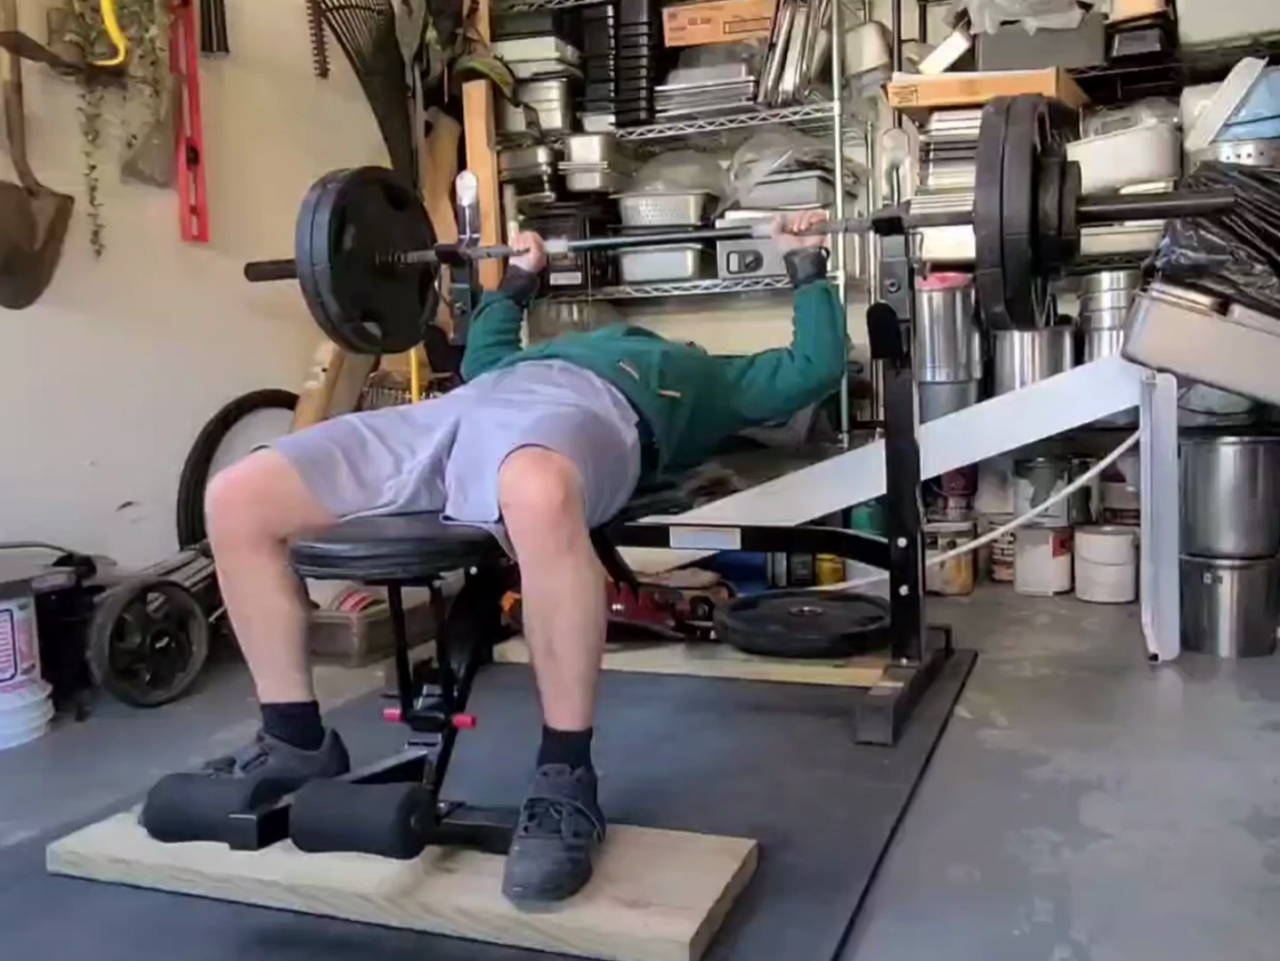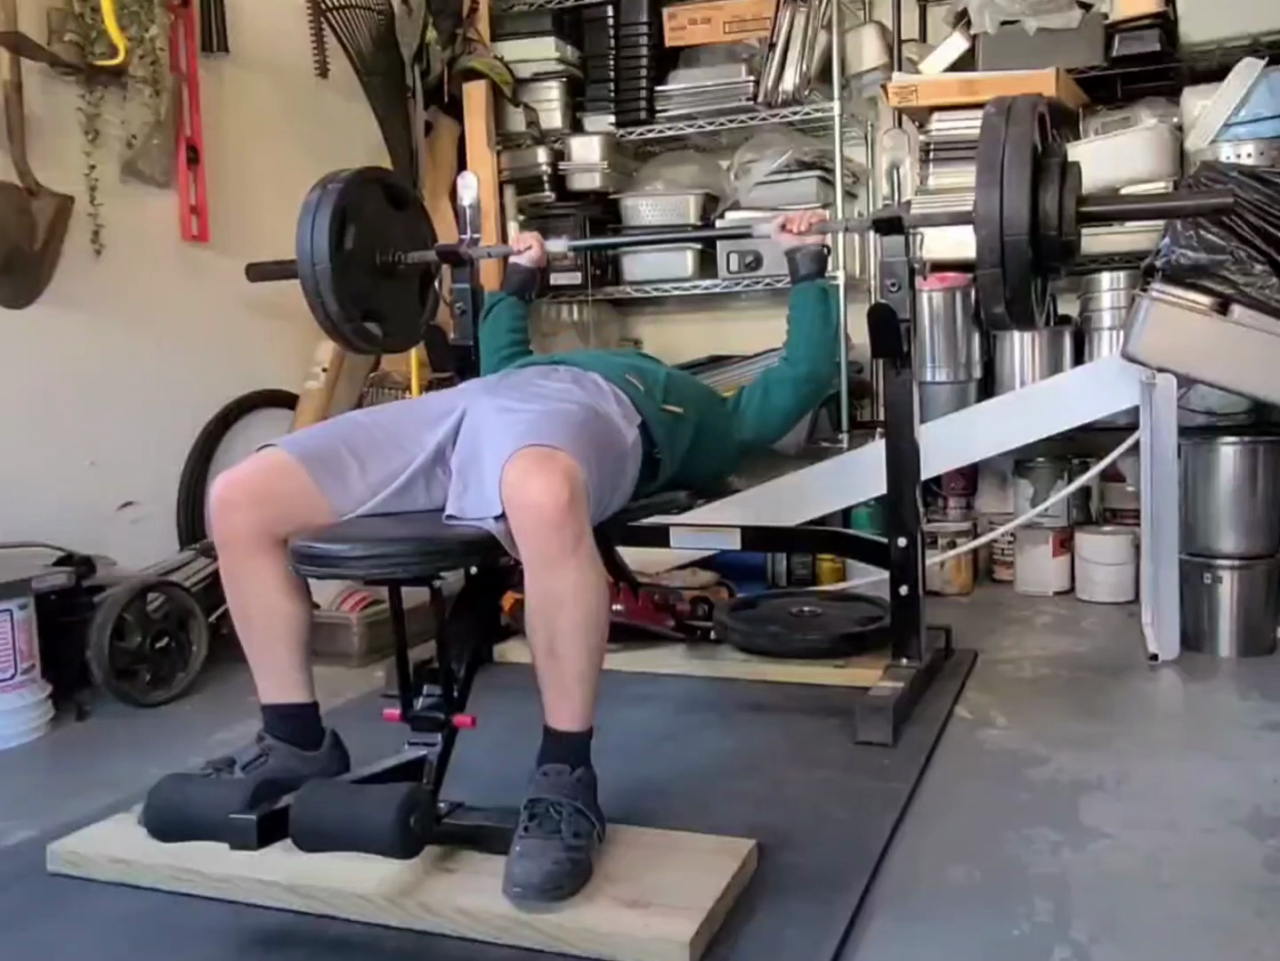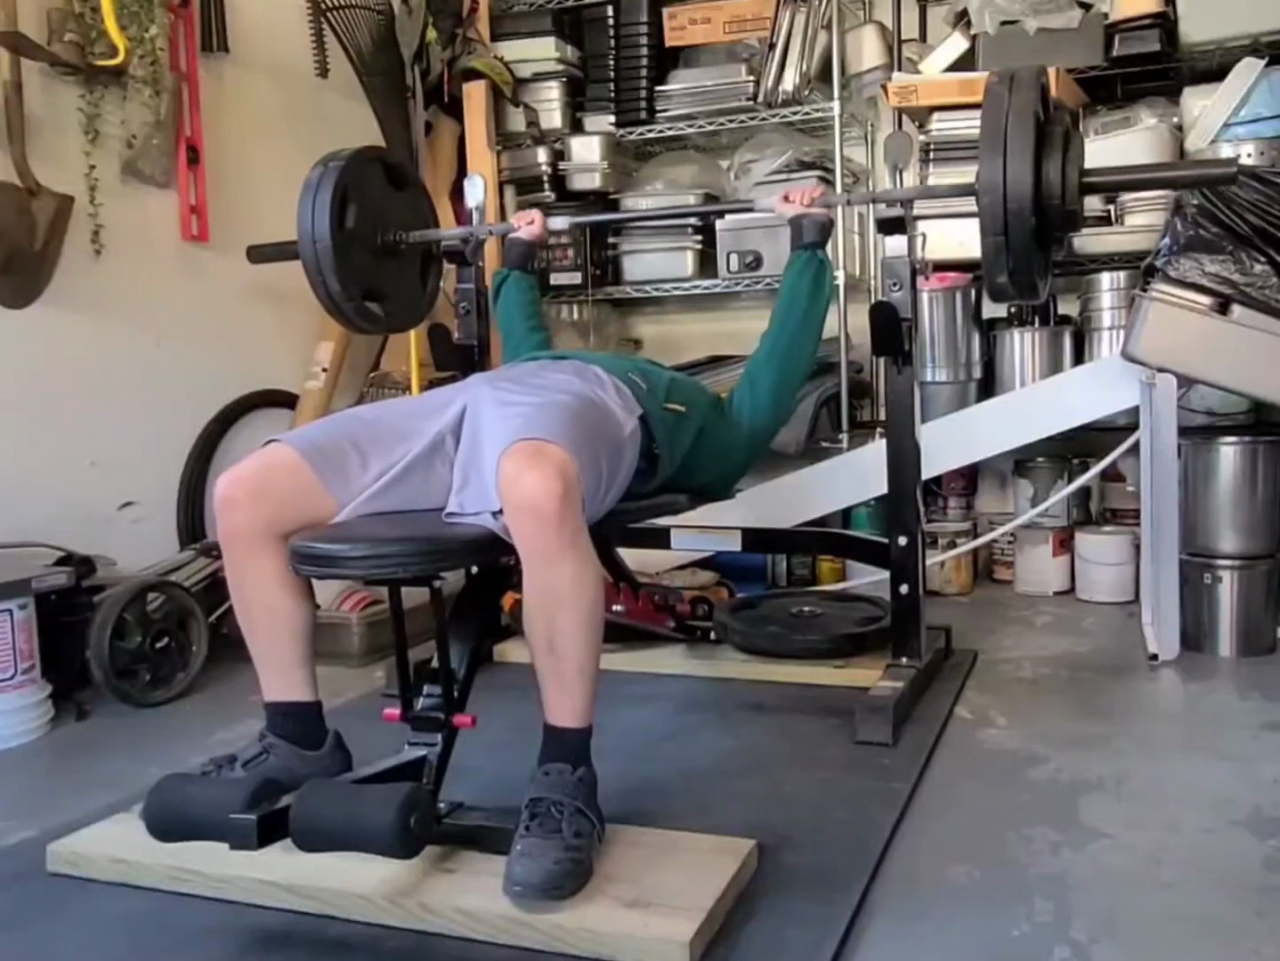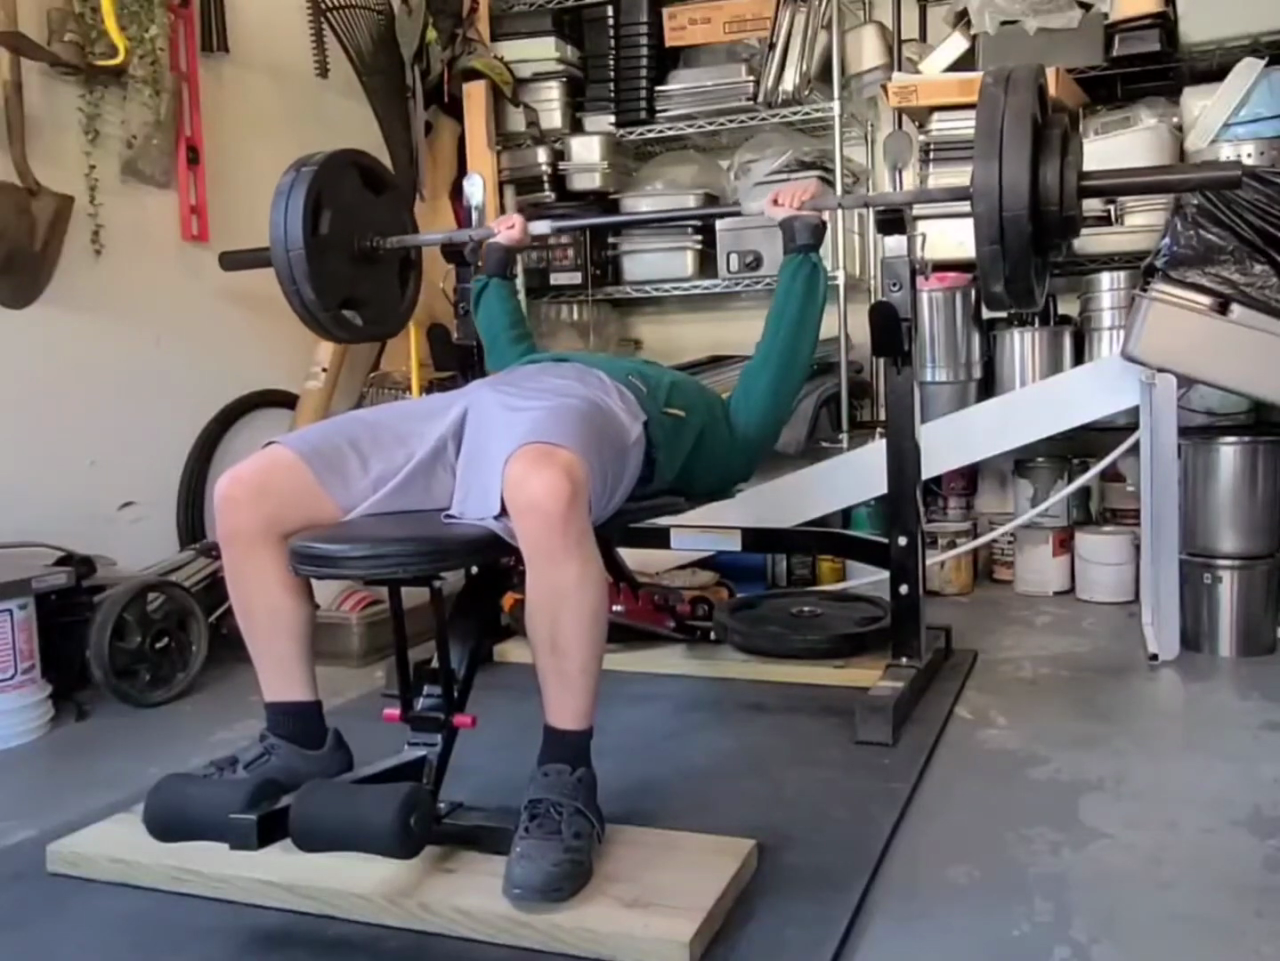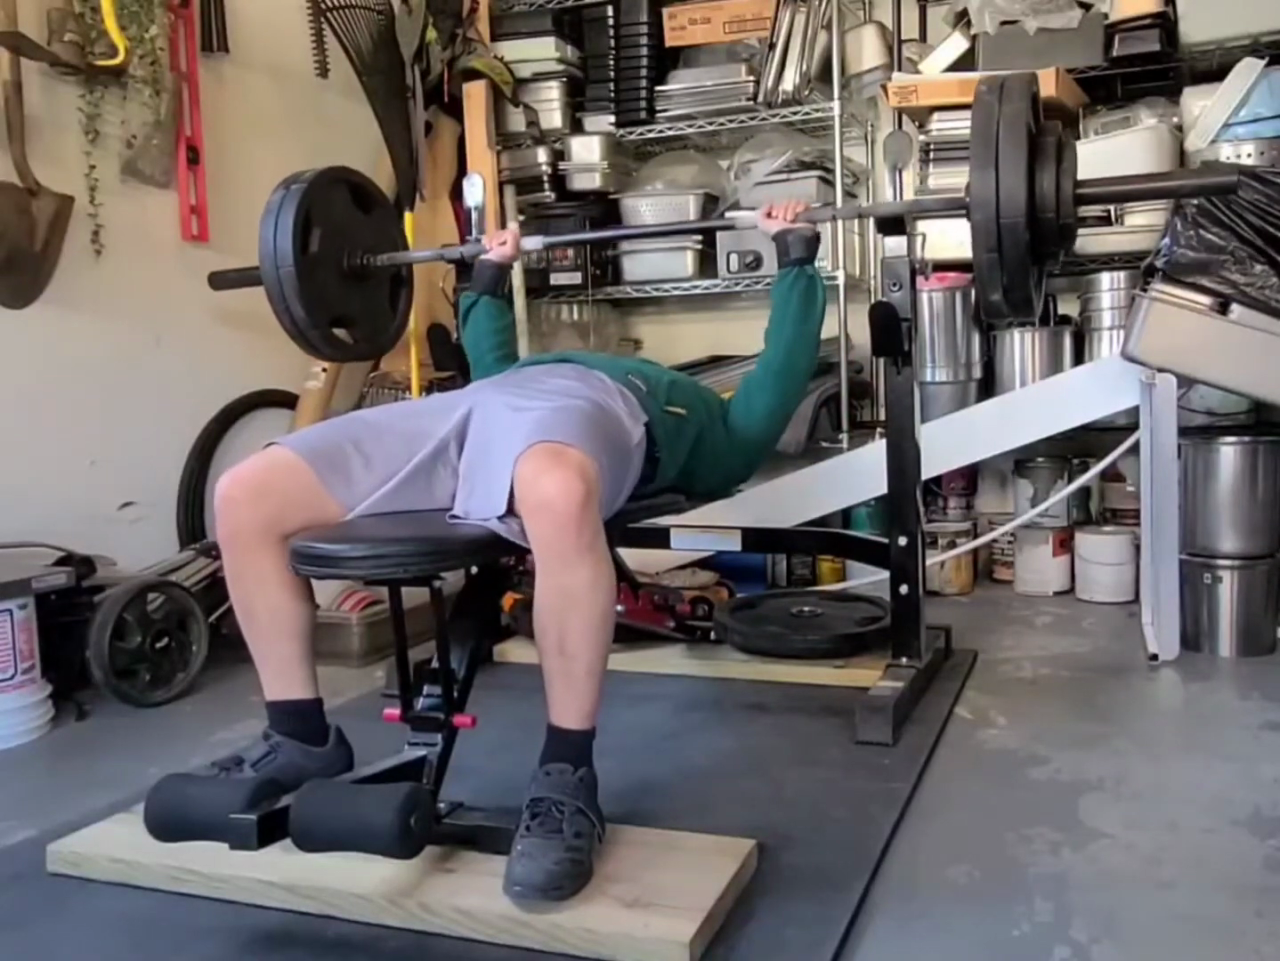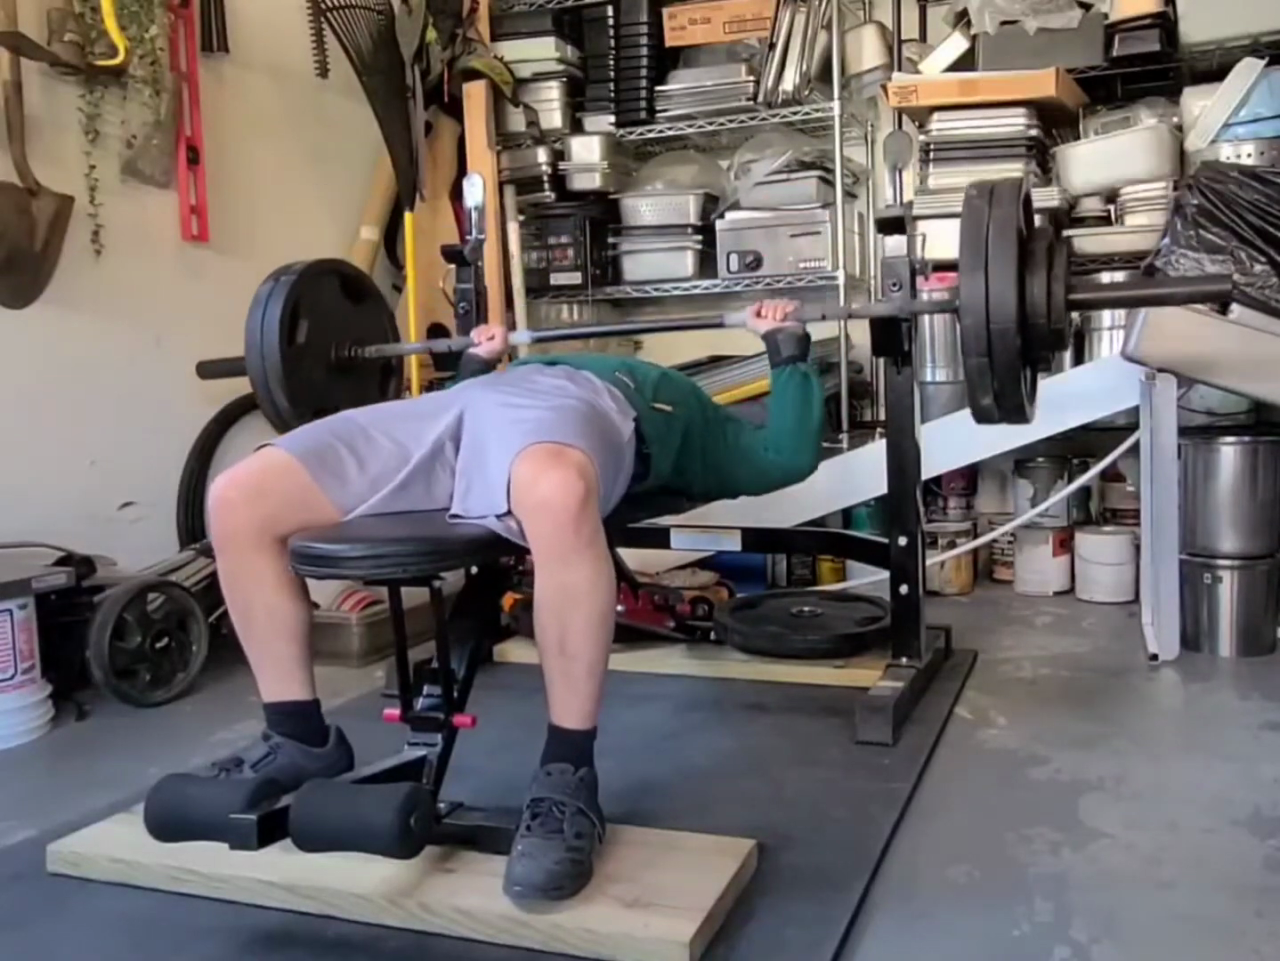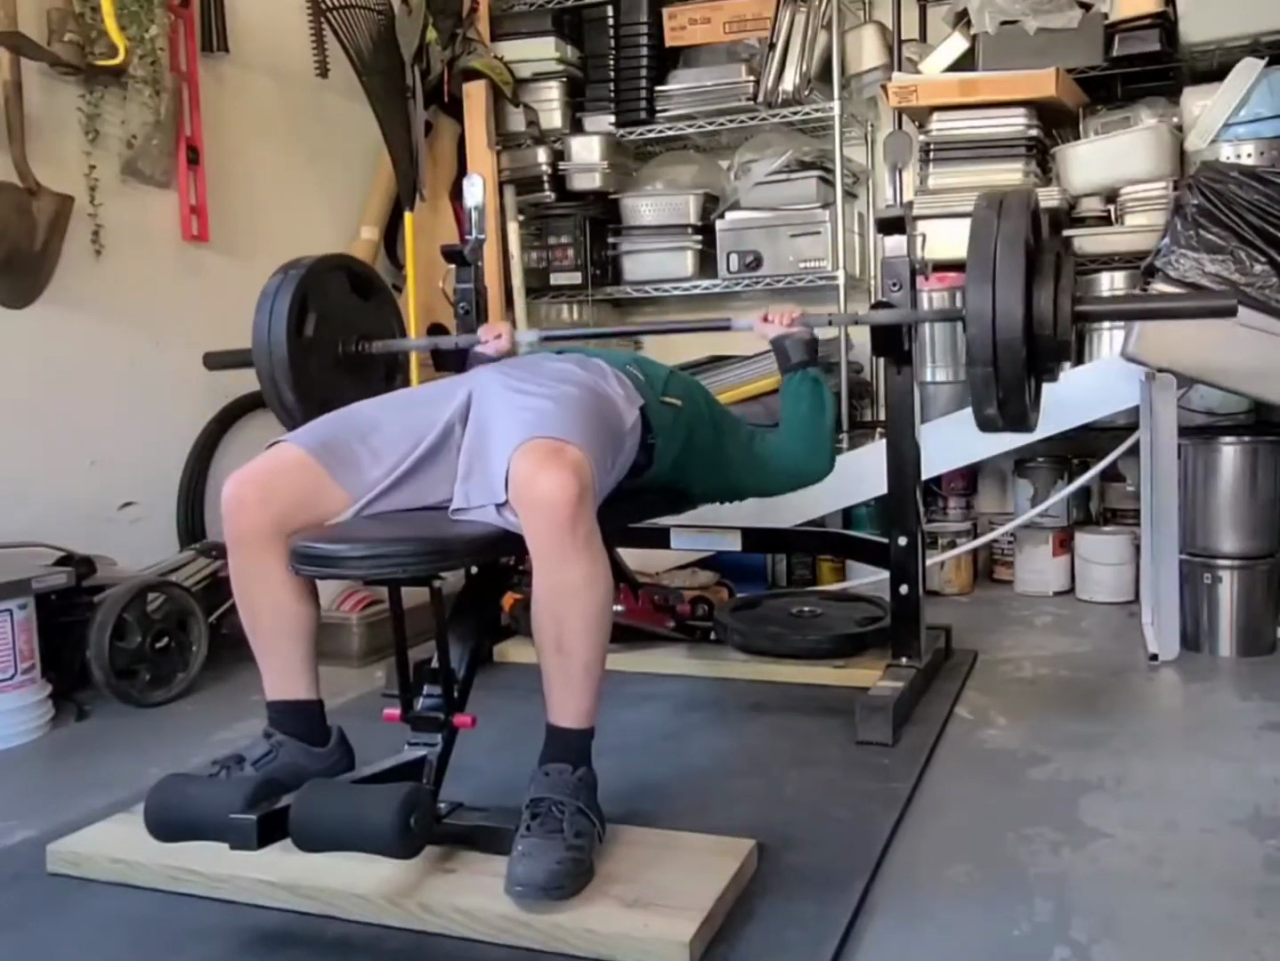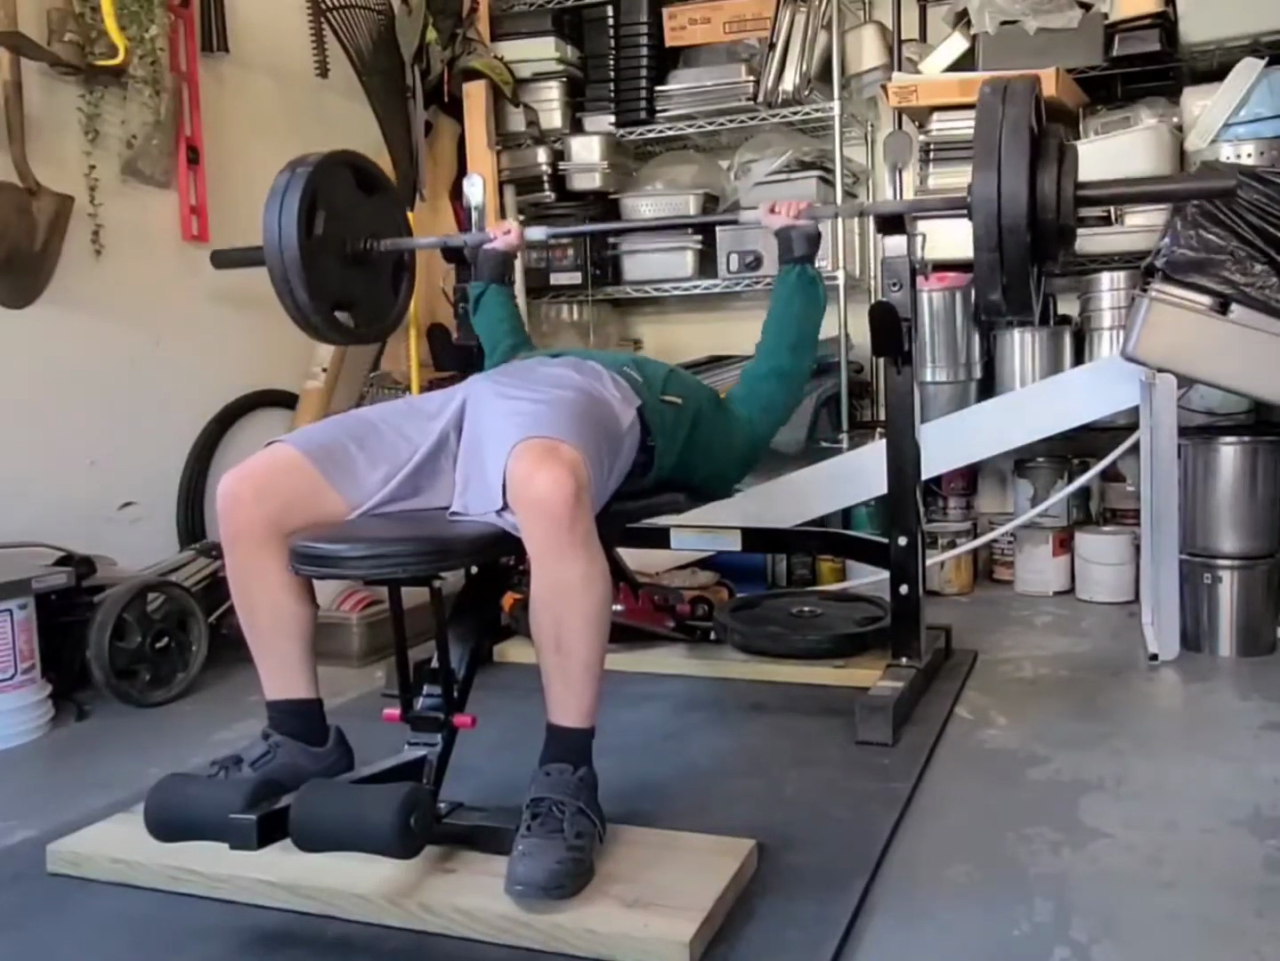
dt=0.5s
person 1, frame 1
left shoulder: (715, 381)
right shoulder: (598, 344)
left elbow: (819, 365)
right elbow: (482, 364)
left wrist: (806, 267)
right wrist: (514, 281)
right hip: (465, 406)
left knee: (538, 499)
right knee: (236, 501)
left ankle: (565, 781)
right ankle: (296, 744)
person 1, frame 2
left shoulder: (721, 422)
left elbow: (805, 373)
right elbow: (502, 364)
left wrist: (806, 267)
right wrist: (516, 280)
right hip: (466, 405)
left knee: (544, 499)
right knee: (238, 500)
left ankle: (565, 781)
right ankle: (296, 746)
person 1, frame 3
left shoulder: (722, 430)
right shoulder: (618, 377)
left elbow: (788, 350)
right elbow: (523, 344)
left wrist: (807, 241)
right wrist: (518, 257)
left knee: (537, 493)
right knee: (242, 495)
left ankle: (564, 781)
right ankle: (299, 742)
person 1, frame 4
left shoulder: (723, 433)
left elbow: (783, 359)
right elbow: (512, 356)
left wrist: (801, 244)
right wrist: (497, 263)
left knee: (544, 498)
right knee: (243, 498)
left ankle: (564, 781)
right ankle: (298, 744)
person 1, frame 5
left shoulder: (722, 435)
left elbow: (784, 369)
right elbow: (495, 369)
left wrist: (795, 254)
right wrist: (488, 277)
left knee: (558, 496)
right knee: (243, 498)
left ankle: (566, 780)
right ankle: (301, 742)
person 1, frame 6
left shoulder: (703, 426)
left elbow: (789, 455)
left wrist: (785, 346)
right wrist: (476, 365)
left knee: (557, 496)
right knee: (236, 503)
left ankle: (566, 783)
right ankle: (301, 742)
person 1, frame 7
left shoulder: (709, 429)
left elbow: (804, 459)
left wrist: (795, 354)
right wrist: (483, 360)
left knee: (552, 492)
right knee: (250, 499)
left ankle: (565, 781)
right ankle: (300, 739)
person 1, frame 8
left shoulder: (721, 432)
left elbow: (785, 364)
right elbow: (507, 352)
left wrist: (796, 253)
right wrist: (493, 266)
left knee: (547, 491)
right knee: (245, 498)
left ankle: (566, 779)
right ankle: (300, 740)
